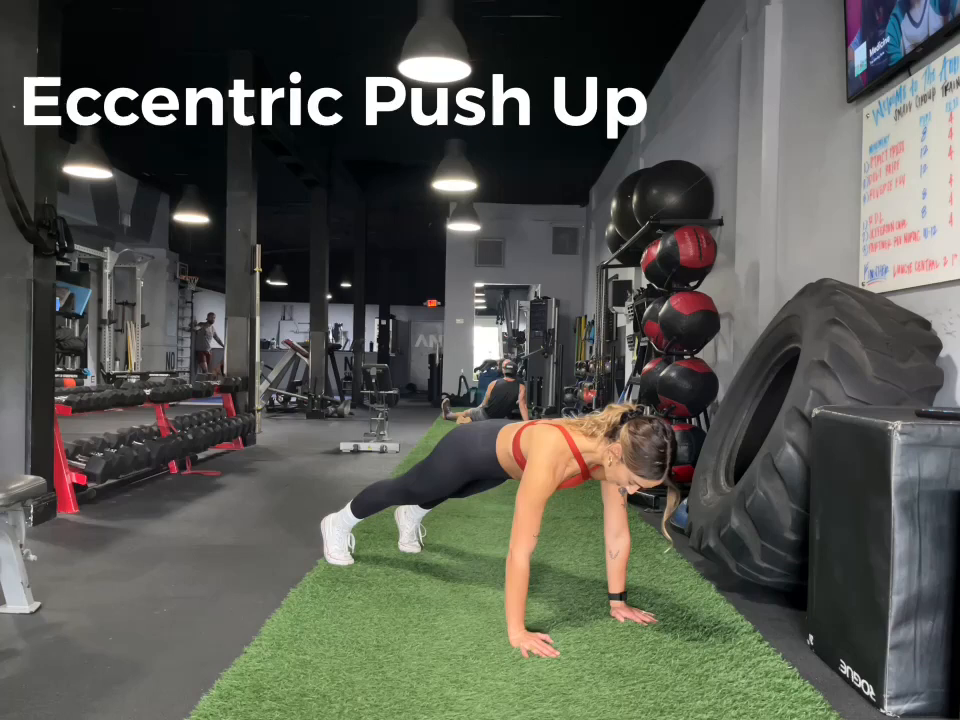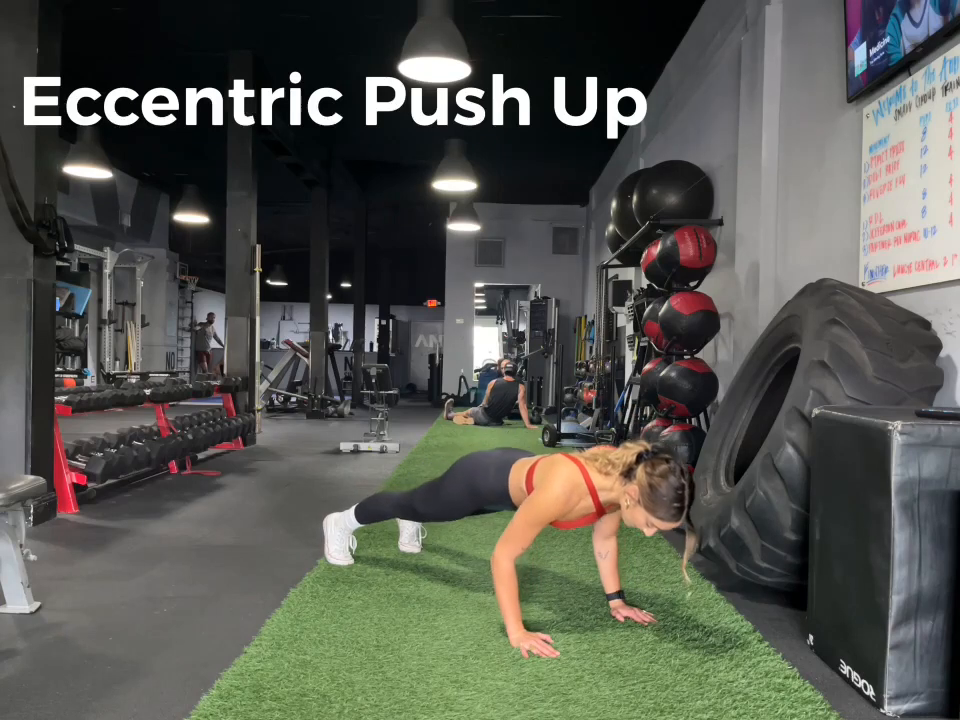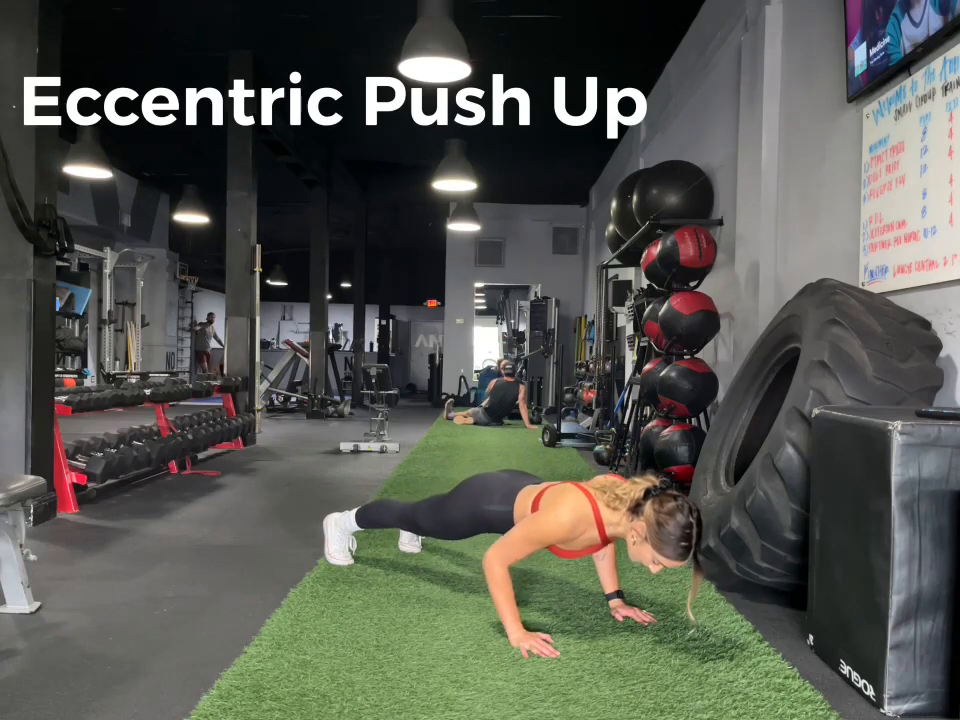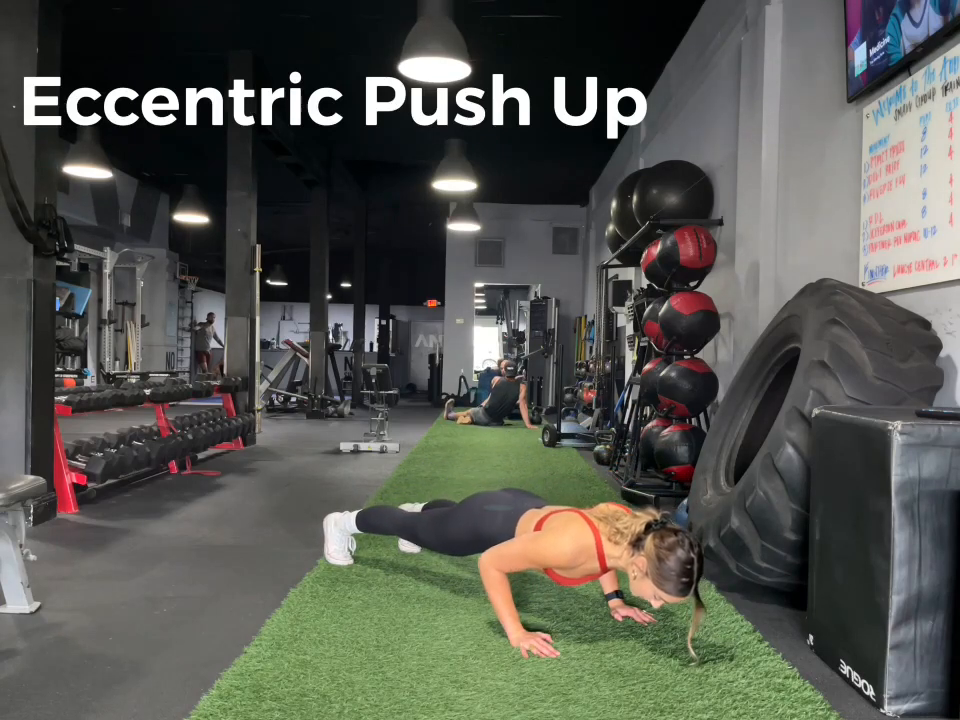
dt=0.7s
person 1, frame 1
left shoulder: (614, 449)
right shoulder: (553, 455)
left elbow: (618, 533)
right elbow: (520, 551)
left wrist: (618, 600)
right wrist: (516, 632)
left hip: (504, 452)
right hip: (472, 449)
left knee: (450, 494)
right knee: (405, 490)
left ankle: (410, 518)
right ankle: (339, 522)
person 1, frame 2
left shoulder: (626, 479)
right shoulder: (565, 488)
left elbow: (604, 538)
right elbow: (503, 556)
left wrist: (616, 599)
right wrist: (517, 632)
left hip: (515, 471)
right hip: (483, 480)
right knee: (411, 504)
left ankle: (412, 523)
right ankle: (341, 522)
person 1, frame 3
left shoulder: (630, 503)
right shoulder: (570, 516)
left elbow: (603, 541)
right elbow: (494, 560)
left wrist: (614, 598)
right wrist: (516, 632)
left hip: (521, 492)
right hip: (486, 503)
right knee: (413, 517)
left ankle: (412, 533)
right ankle: (342, 522)
person 1, frame 4
left shoulder: (635, 531)
right shoulder: (571, 545)
right elbow: (490, 564)
left wrist: (614, 599)
right wrist: (516, 632)
left hip: (523, 511)
right hip: (488, 523)
left knee: (441, 517)
right knee: (413, 530)
left ankle: (416, 508)
right ankle: (342, 522)
